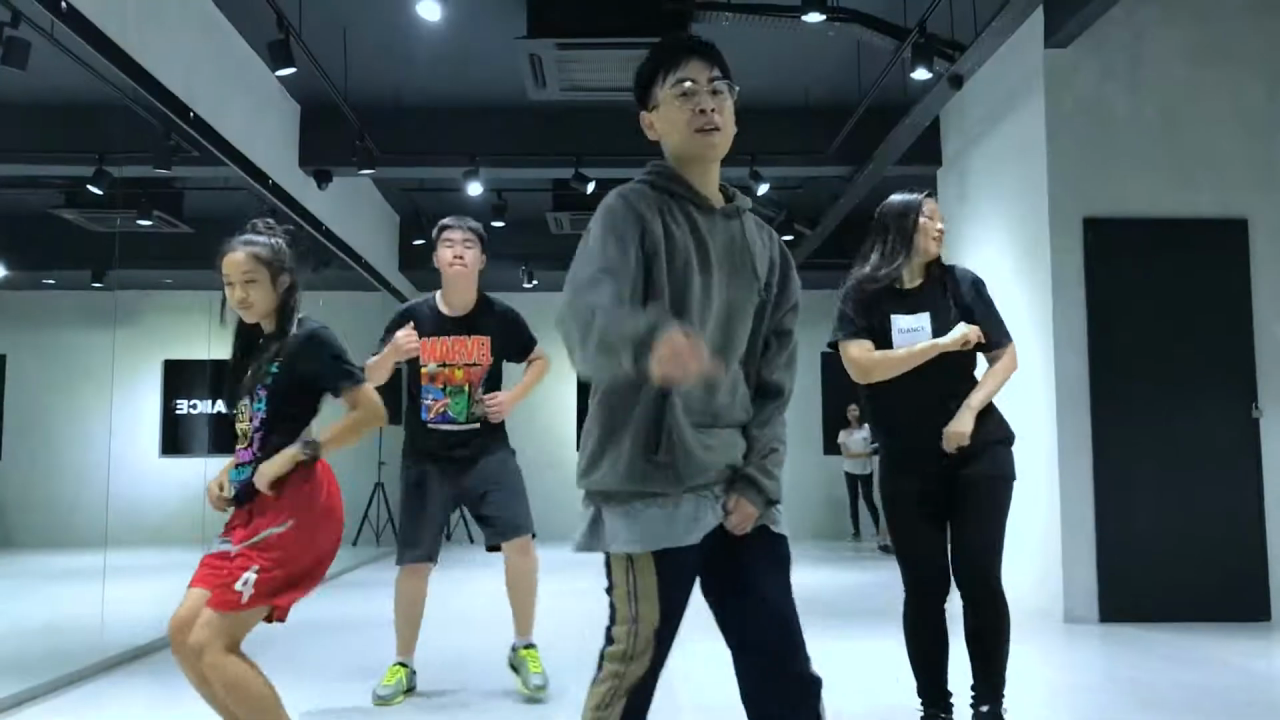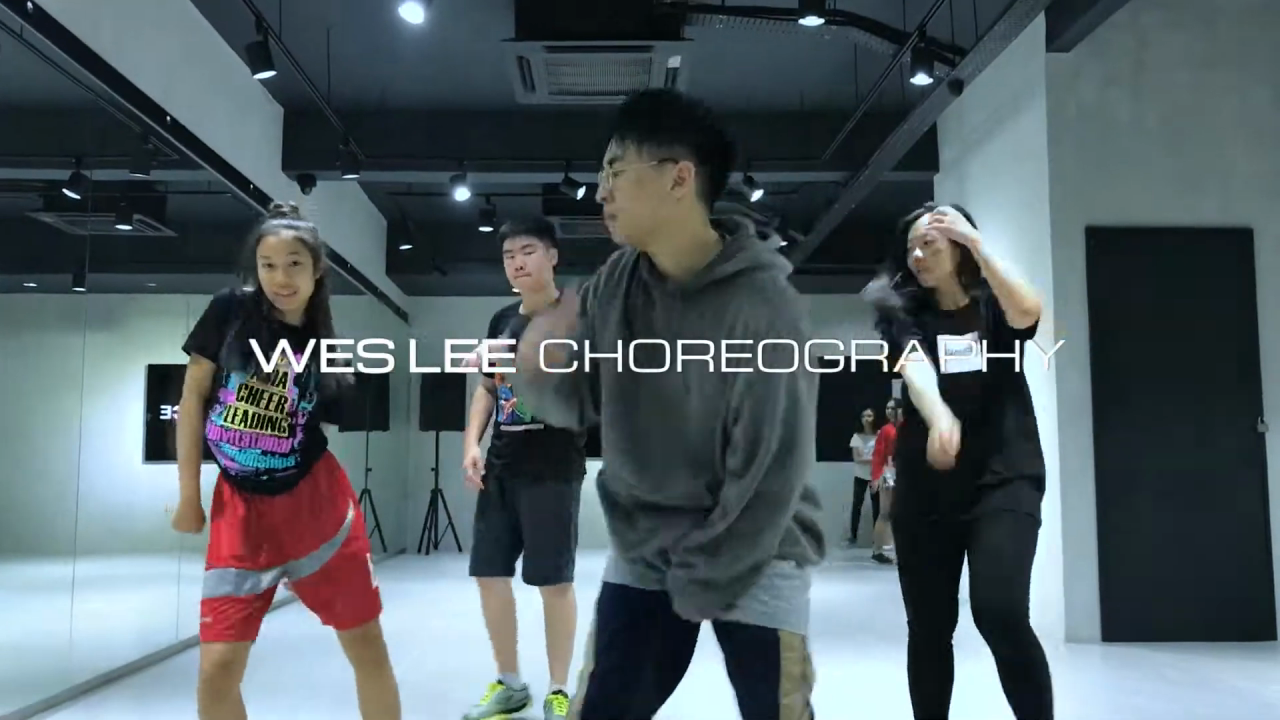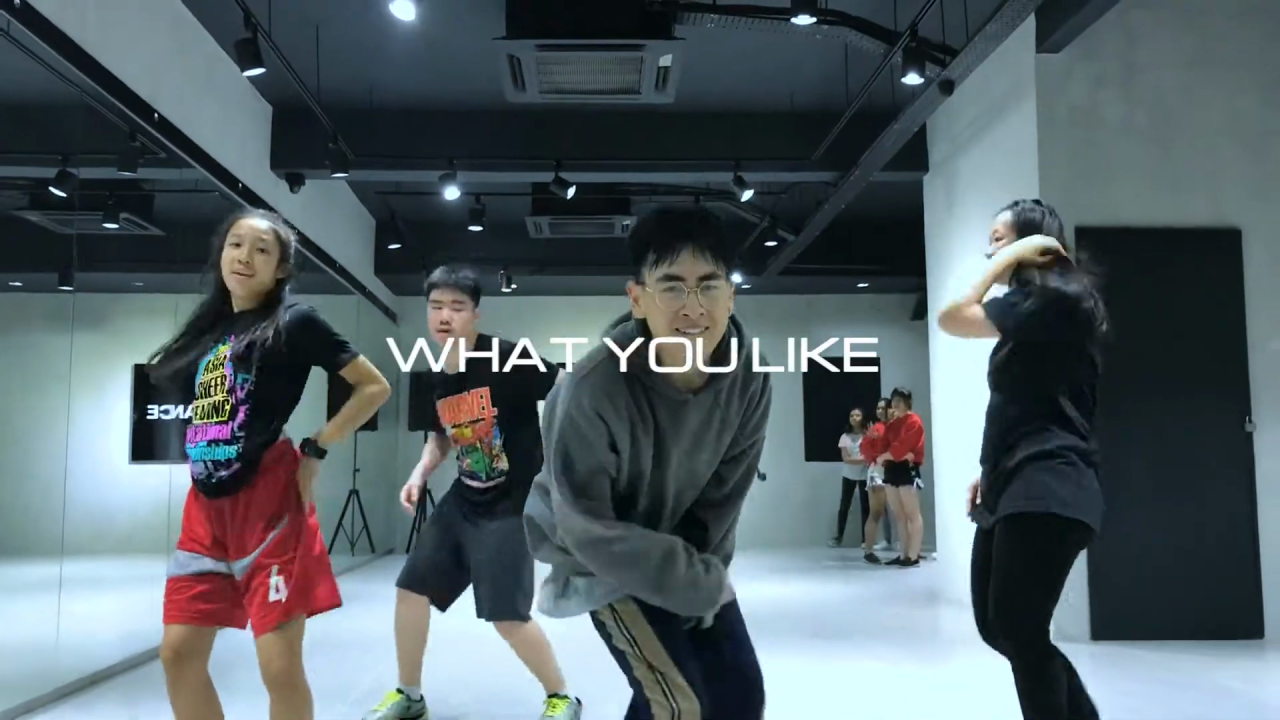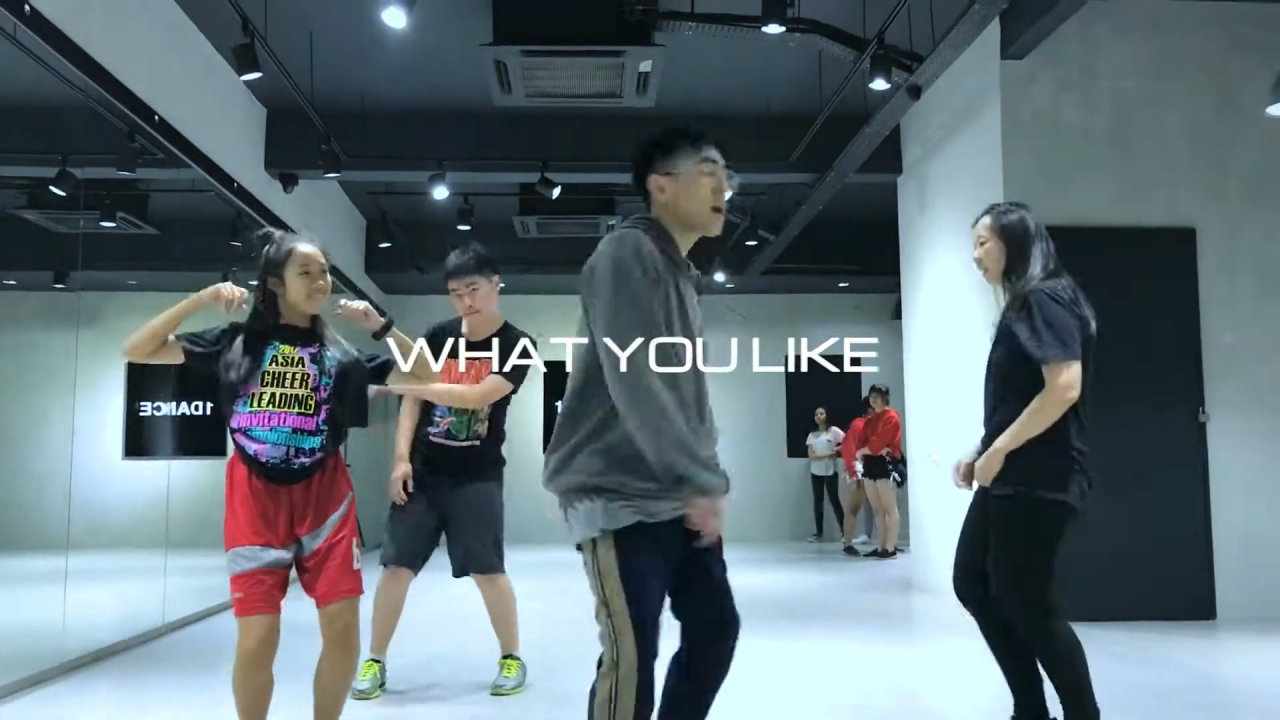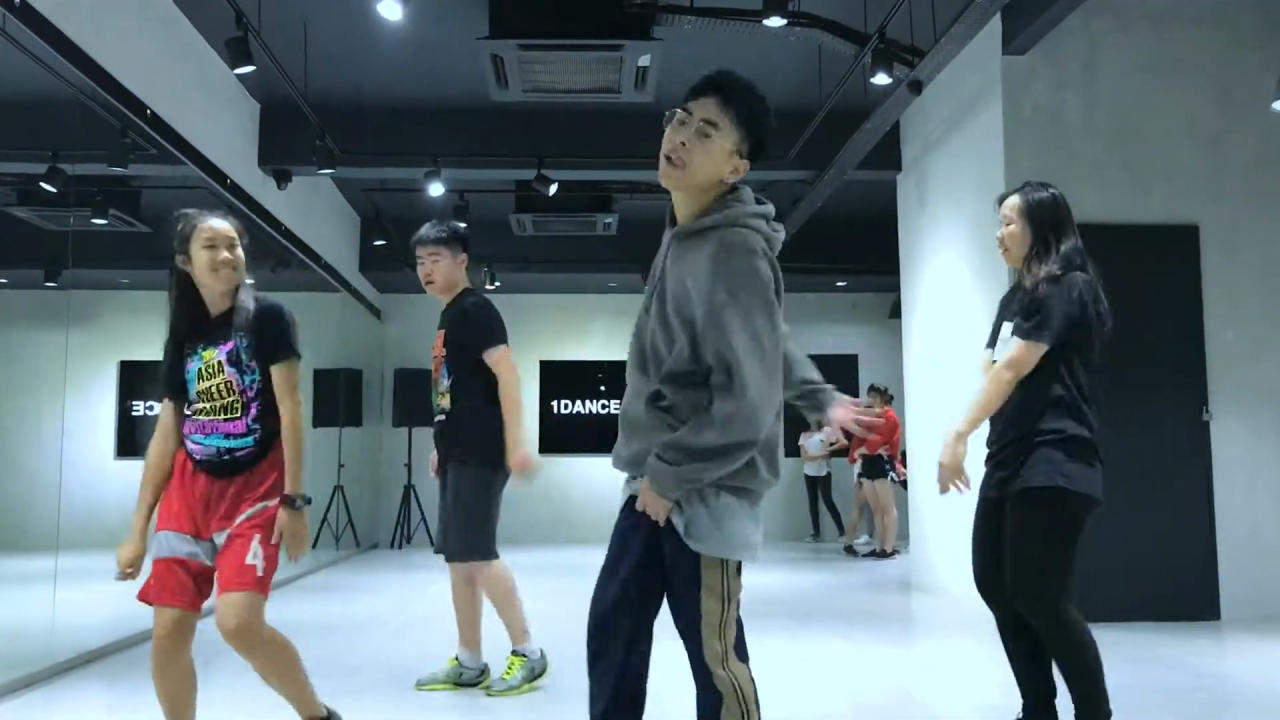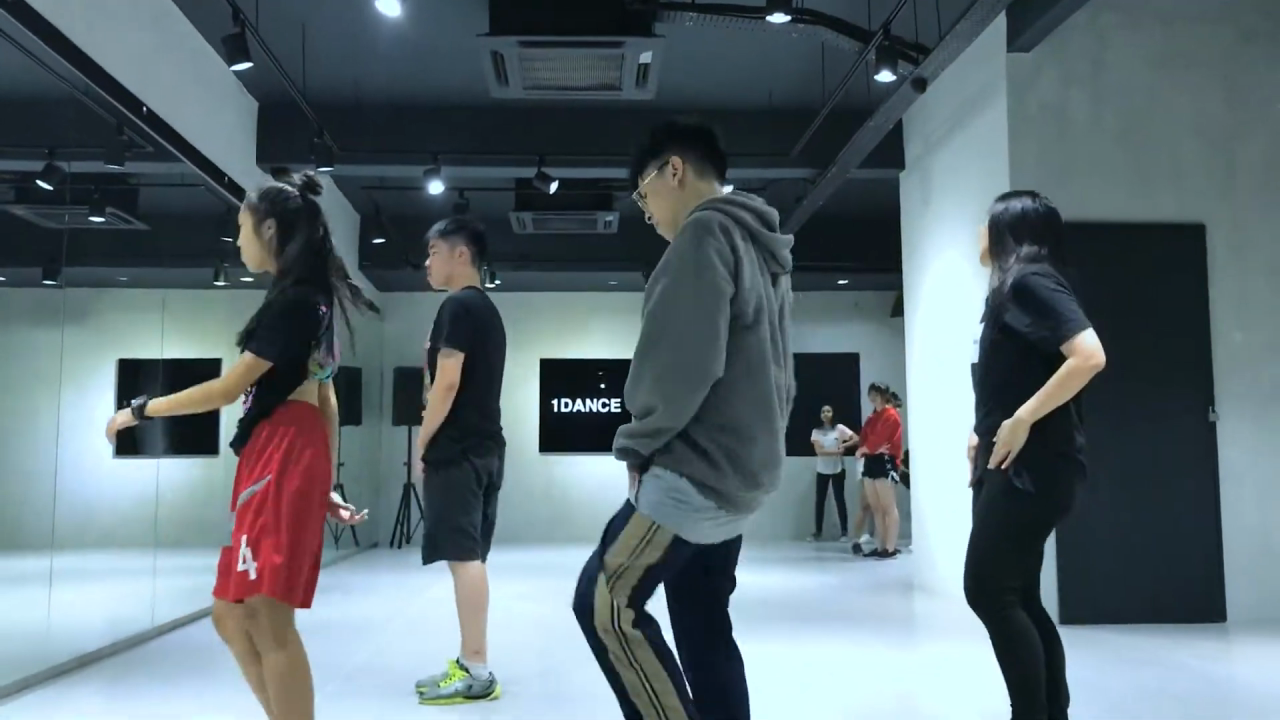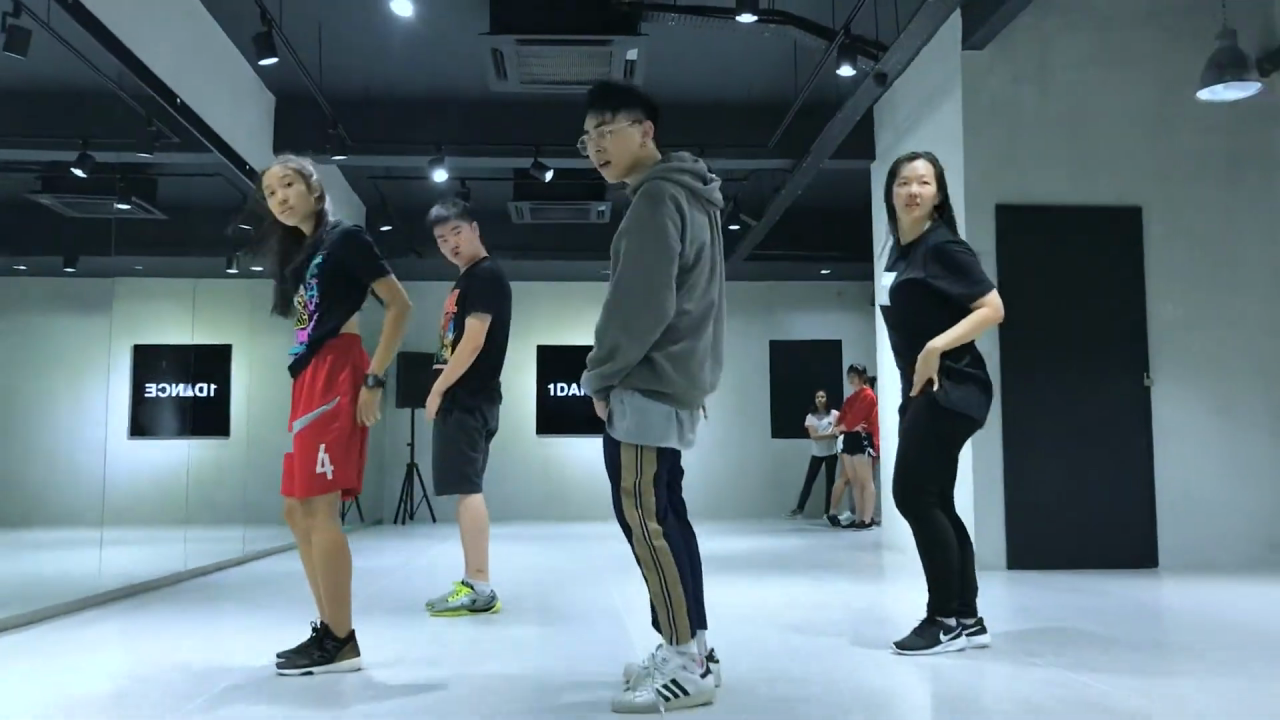
dt=0.7s
person 1, frame 1
left shoulder: (760, 241)
right shoulder: (634, 212)
left elbow: (774, 372)
right elbow: (586, 316)
left wrist: (757, 480)
right wrist: (646, 342)
left hip: (733, 487)
right hip: (648, 485)
right knee: (633, 663)
person 1, frame 2
left shoulder: (763, 305)
right shoulder: (615, 283)
left elbow: (770, 475)
right elbow: (572, 404)
left wrist: (709, 581)
right wrist: (549, 357)
left hip: (752, 555)
right hip: (645, 549)
person 1, frame 3
left shoulder: (748, 381)
right shoulder: (593, 391)
left elbow: (720, 505)
right elbow: (587, 527)
left wrist: (700, 579)
right wrist: (699, 584)
left hip: (686, 548)
right hip: (599, 559)
person 1, frame 4
left shoulder: (679, 276)
right shoulder: (626, 258)
right elbow: (637, 384)
left wrist: (704, 481)
right wrist: (705, 479)
left hip: (674, 497)
right hip: (612, 492)
left knee: (716, 629)
right knee: (632, 651)
person 1, frame 5
left shoulder: (733, 249)
right shoulder: (685, 238)
left elbow: (748, 395)
right elbow: (767, 344)
left wrist: (669, 475)
right wrist: (820, 398)
left hip: (712, 493)
right hip: (660, 480)
left knee: (712, 650)
right knee: (612, 628)
person 1, frame 6
left shoulder: (705, 234)
right shoulder: (763, 250)
left elbow: (682, 362)
left wrist: (640, 442)
left hip: (694, 471)
right hip: (736, 473)
left knee: (604, 597)
right knee: (704, 626)
person 1, frame 7
left shoulder: (656, 198)
right shoulder: (689, 197)
left elbow: (640, 306)
left wrist: (600, 376)
left hip: (645, 387)
right hip: (672, 383)
left knee: (644, 518)
right knee: (664, 516)
left ankle: (685, 662)
right ankle: (690, 646)
person 2, frame 1
left shoulder: (960, 283)
right shoulder: (863, 294)
left elbow: (1007, 358)
right elbow: (861, 367)
left wrist: (969, 411)
right wrist: (942, 343)
left hip: (978, 451)
right hip: (907, 463)
left knee: (977, 574)
right knee: (924, 585)
person 2, frame 2
left shoulder: (1007, 309)
right shoulder: (906, 314)
left elbow: (1029, 311)
right elbow: (915, 372)
left wrist: (964, 233)
right wrist: (939, 416)
left hip: (1004, 486)
right hip: (930, 491)
left knee: (1001, 614)
right knee: (928, 628)
person 2, frame 3
left shoulder: (1046, 299)
right shoulder: (1033, 312)
left elbow: (953, 319)
left wrist: (1012, 255)
right wrist: (987, 474)
left hip: (1047, 493)
right hip: (1014, 491)
left knee: (1018, 631)
right knee: (1002, 627)
person 2, frame 4
left shoulder: (1047, 300)
right shoulder: (1021, 306)
left elbow: (1066, 389)
left wrist: (996, 450)
right wrist: (981, 455)
left hip: (1040, 475)
right hip: (1011, 475)
left knee: (1024, 601)
right knee: (971, 582)
person 2, frame 5
left shoulder: (1068, 288)
right shoulder: (1016, 297)
left elbow: (1015, 368)
right elbow: (993, 372)
left wrist: (958, 435)
right wrist: (961, 435)
left hip: (1053, 464)
right hip: (1010, 462)
left knee: (1035, 594)
right knee: (995, 585)
person 2, frame 6
left shoulder: (1032, 281)
right shoulder: (1008, 289)
left elbow: (1089, 356)
left wrist: (1021, 421)
right wrist: (980, 432)
left hip: (1032, 466)
right hip: (1004, 465)
left knee: (989, 590)
right knee: (1016, 596)
person 2, frame 7
left shoulder: (943, 246)
right shoulder: (899, 248)
left elbow: (992, 309)
left wrist: (936, 347)
right wrist: (916, 364)
left hip: (950, 390)
right hip: (923, 391)
left knee: (914, 496)
right knee: (934, 505)
left ankle: (946, 618)
right ankle: (965, 616)
person 3, frame 1
left shoulder: (309, 340)
right shoulder: (253, 345)
left elbow: (372, 411)
left wrist: (293, 455)
right wrist: (228, 472)
left hip: (294, 505)
right hip: (256, 511)
left knee: (209, 642)
right knee: (184, 633)
person 3, frame 2
left shoulder: (323, 349)
right shoulder: (227, 311)
right elbow: (191, 402)
right wrist: (188, 492)
left hip: (316, 500)
right hip: (239, 504)
left knee: (367, 645)
right knee: (216, 672)
person 3, frame 3
left shoulder: (295, 323)
right shoulder: (209, 331)
left elbow: (376, 387)
left wrist: (314, 449)
right wrist: (202, 459)
left hip: (270, 496)
right hip: (208, 503)
left knee: (280, 667)
right knee: (177, 654)
person 3, frame 4
left shoulder: (339, 352)
right shoulder: (237, 341)
left elbow: (424, 376)
right elbow: (136, 350)
left wrist: (379, 324)
right wrist: (201, 300)
left hip: (324, 493)
right hip: (253, 496)
left knee: (343, 633)
right knee: (256, 643)
person 3, frame 5
left shoulder: (266, 317)
right shoulder: (180, 339)
left elbow: (290, 407)
right elbow: (166, 435)
left wrist: (294, 500)
right wrist: (137, 529)
left hip: (256, 485)
right hip: (192, 489)
left knee: (237, 622)
right knee: (168, 634)
person 3, frame 6
left shoulder: (292, 300)
right shoulder: (313, 300)
left elbow: (228, 389)
right elbow: (323, 399)
left wrist: (141, 409)
right wrist: (323, 485)
left hip: (279, 455)
right hip: (294, 457)
left knee: (268, 619)
right knee: (231, 616)
person 3, frame 7
left shoulder: (345, 237)
right shoulder: (299, 251)
left elbow: (399, 306)
left wrist: (374, 378)
left hip: (334, 375)
right hip: (311, 379)
left knee: (318, 509)
right knee: (298, 511)
left ankle: (340, 641)
right ankle: (330, 630)
person 4, frame 1
left shoulder: (501, 317)
right shoulder: (412, 316)
left elbow: (540, 361)
right elbow: (372, 378)
left wrist: (513, 396)
right wrist: (391, 353)
left hip: (487, 454)
right hip: (427, 460)
left knee: (519, 541)
right knee: (414, 562)
left ankle: (524, 647)
right ankle: (404, 664)
person 4, frame 2
right shoulder: (500, 322)
right wrist: (473, 444)
left hip: (552, 468)
right hip: (501, 467)
left knee: (553, 581)
right knee: (490, 575)
person 4, frame 3
left shoulder: (511, 357)
right shoulder: (437, 378)
right wrist: (419, 474)
left hip: (511, 506)
right hip: (461, 503)
left knee: (507, 617)
right knee: (411, 591)
person 4, frame 4
left shoulder: (517, 346)
right shoulder: (438, 336)
left elbow: (478, 396)
right elbow: (412, 400)
left wrist: (413, 384)
right wrist: (403, 458)
left hip: (477, 475)
right hip: (423, 470)
left knee: (487, 571)
right knee: (396, 567)
left ankle: (511, 658)
right ankle: (375, 663)
person 4, frame 5
left shoulder: (474, 309)
right shoulder: (451, 315)
left elbow: (506, 373)
left wrist: (516, 442)
right wrist: (443, 445)
left hip: (479, 452)
right hip: (460, 451)
left knee: (473, 555)
right knee: (456, 557)
left ankle: (527, 652)
right ankle: (469, 661)
person 4, frame 6
left shoulder: (458, 306)
right shoulder: (486, 309)
left elbow: (447, 383)
left wrist: (421, 440)
left hip: (456, 449)
right hip: (483, 446)
left knee: (463, 556)
right knee: (468, 556)
left ankle: (477, 671)
right ankle: (468, 663)
person 4, frame 7
left shoulder: (486, 275)
right shoulder: (470, 278)
left elbow: (473, 343)
left wrist: (437, 390)
right wrist: (444, 390)
left hip: (466, 399)
right hip: (468, 398)
left knee: (466, 490)
right knee: (466, 491)
left ankle: (480, 588)
right ankle: (472, 583)
